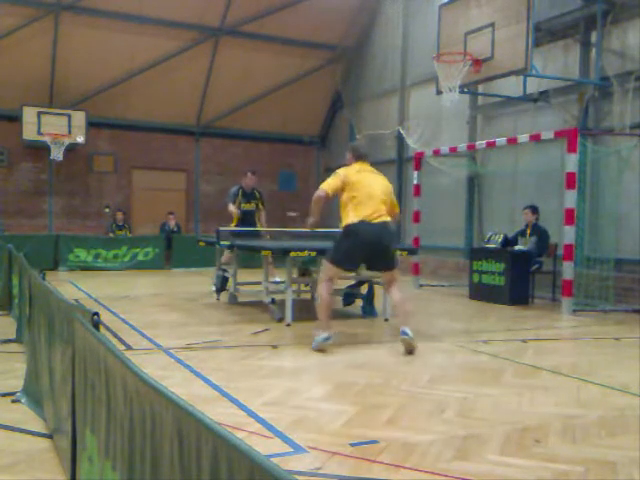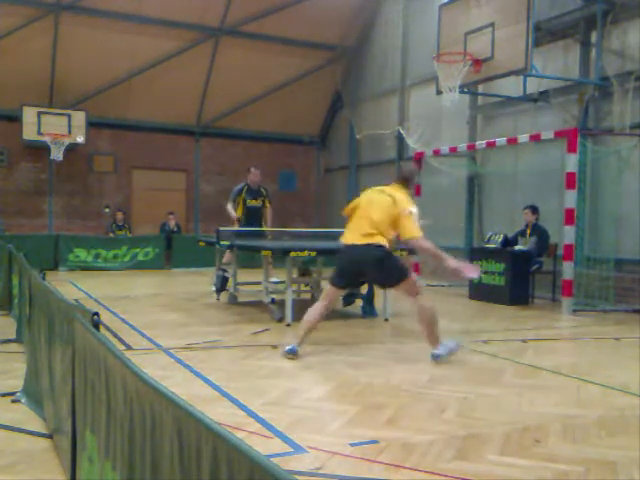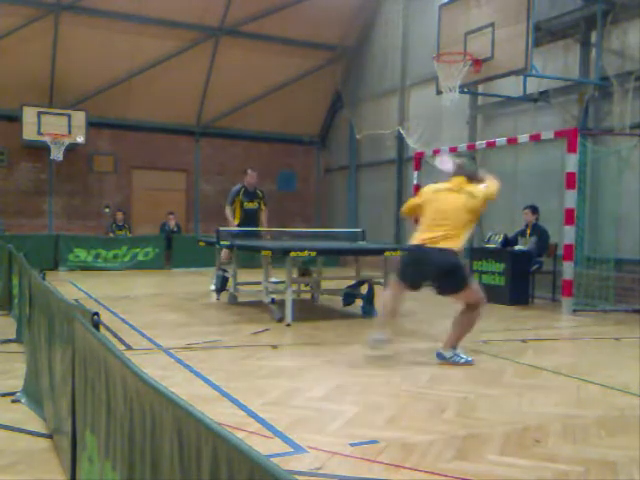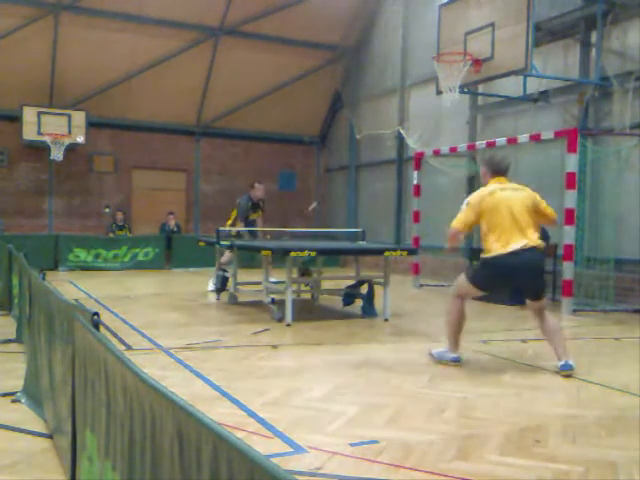
dt=0.3s
person 1, frame 1
left shoulder: (344, 173)
right shoulder: (383, 180)
left elbow: (321, 195)
right elbow: (394, 212)
left wrist: (313, 216)
left hip: (355, 232)
right hip: (382, 232)
left knee: (325, 279)
right knee: (392, 285)
left ankle: (324, 332)
right ankle: (405, 331)
person 1, frame 2
left shoulder: (369, 193)
right shoulder: (405, 204)
left elbow: (347, 213)
right elbow: (416, 242)
right wrist: (447, 260)
left hip: (348, 253)
right hip: (375, 254)
left knee: (325, 301)
right knee: (418, 294)
left ankle: (295, 345)
right ankle: (437, 348)
person 1, frame 3
left shoulder: (430, 190)
right shoulder: (479, 194)
left elbow: (406, 212)
right elbow: (493, 183)
right wrist: (477, 174)
left hip: (416, 254)
right hip: (445, 259)
left knee: (395, 288)
right knee: (476, 303)
left ankle: (380, 332)
right ankle: (448, 349)
person 1, frame 4
left shoulder: (479, 197)
right shoulder: (526, 193)
left elbow: (454, 234)
right elbow: (552, 219)
left wrist: (451, 245)
left hip: (498, 261)
right hip: (532, 259)
left knee: (457, 294)
right knee: (540, 311)
left ankle: (452, 352)
right ankle: (564, 362)
